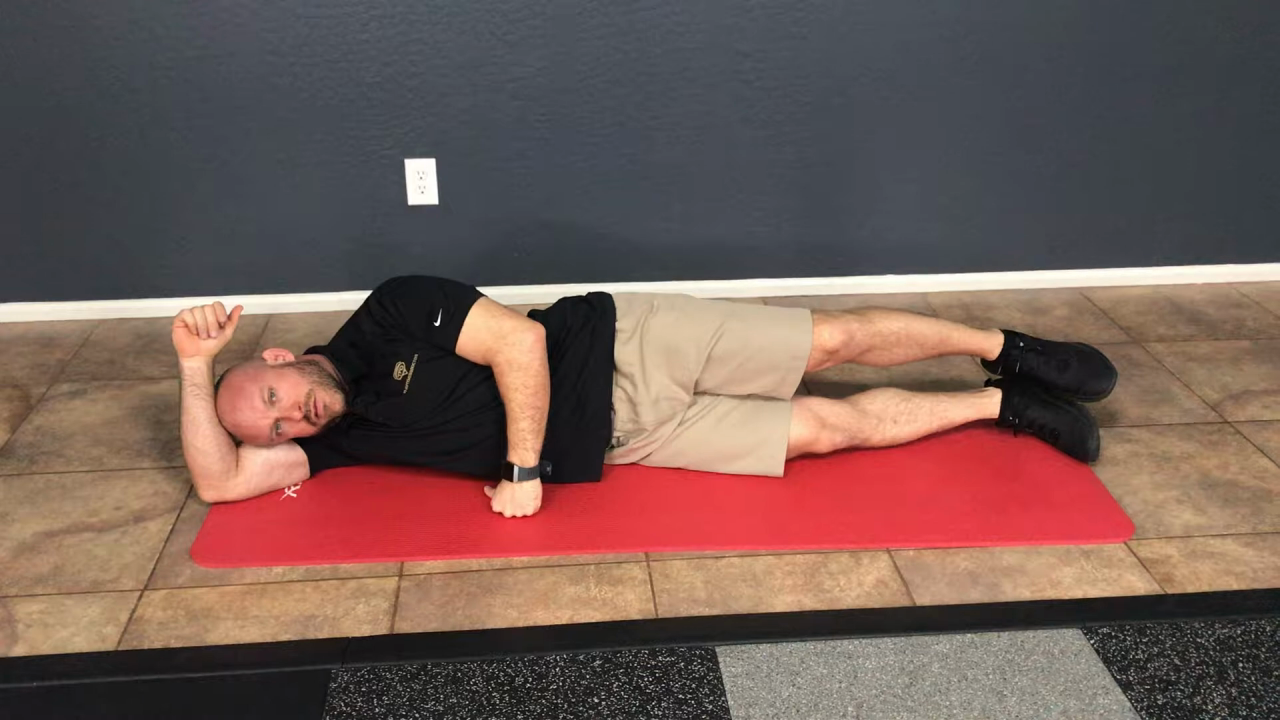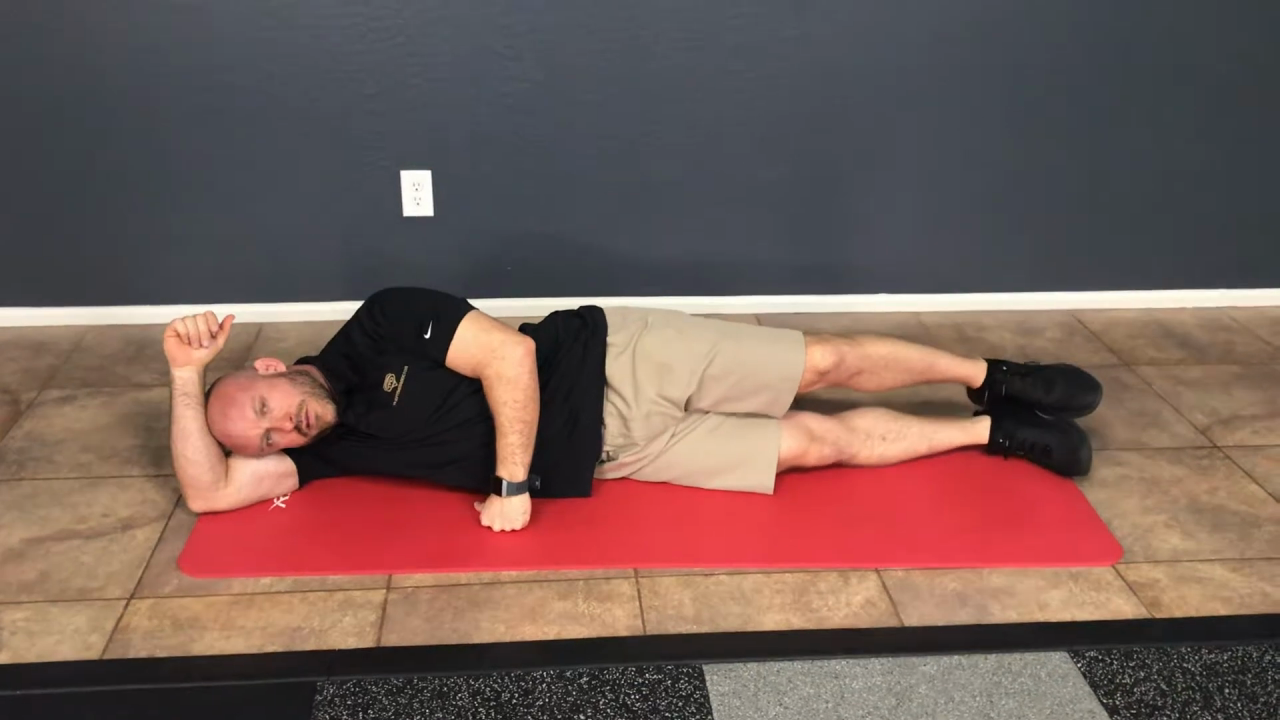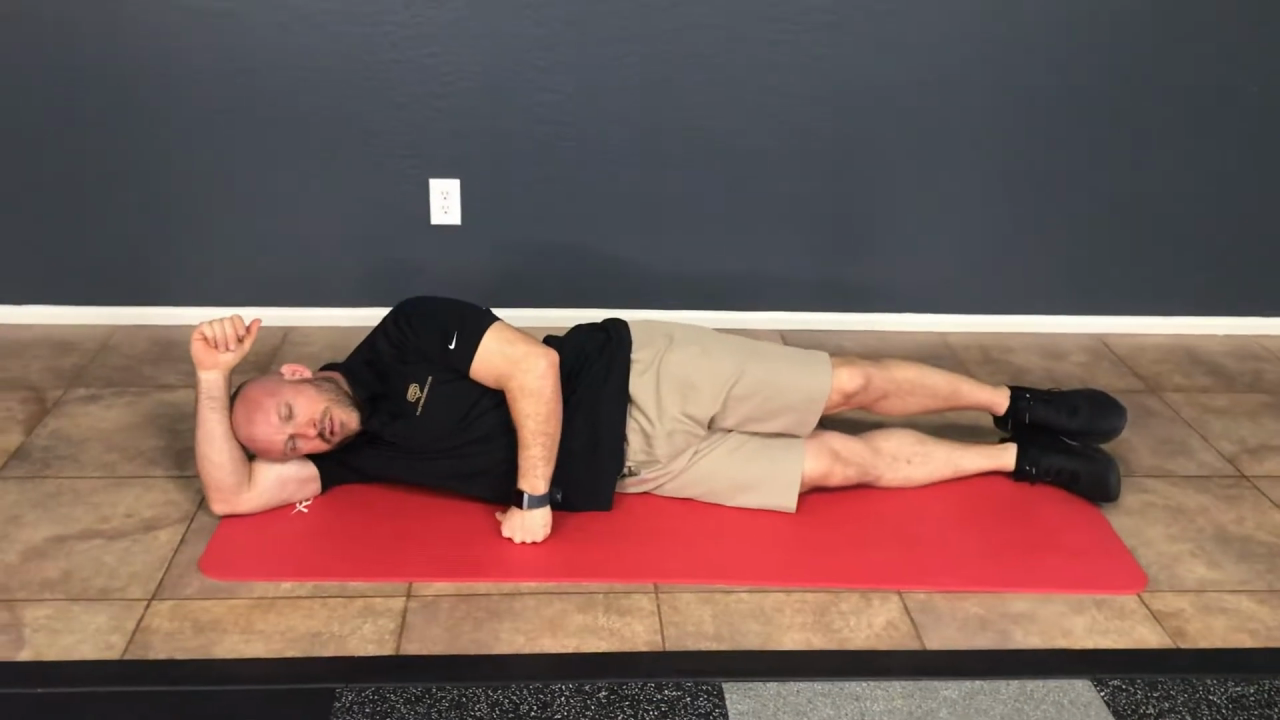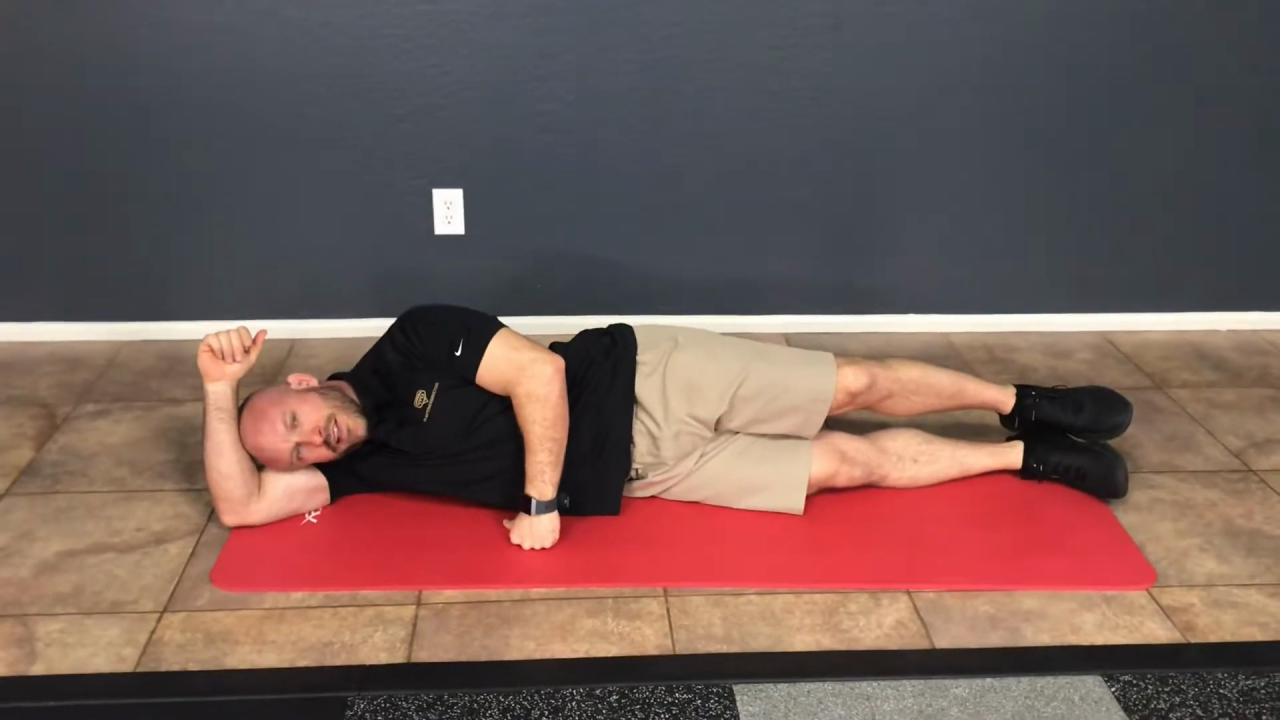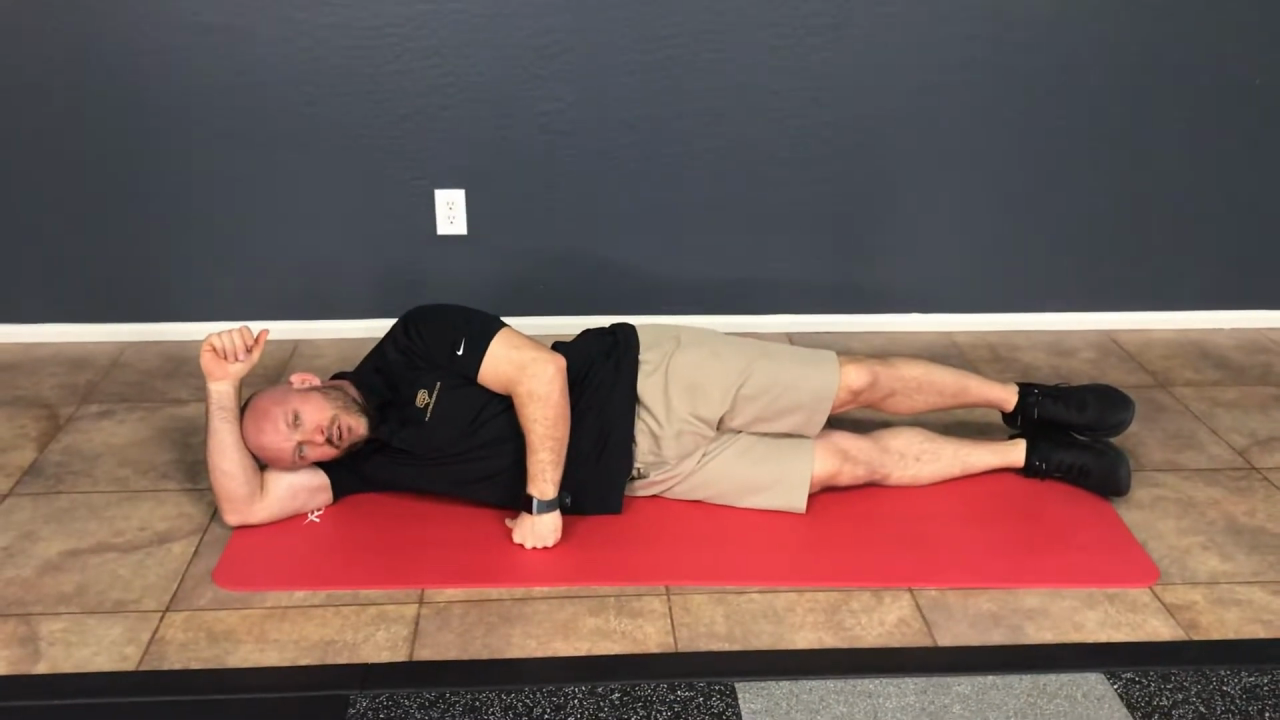
dt=0.7s
person 1, frame 1
left shoulder: (391, 314)
right shoulder: (338, 436)
left elbow: (519, 340)
right elbow: (218, 481)
left wrist: (523, 470)
right wrist: (194, 369)
left hip: (624, 344)
right hip: (615, 439)
left knee: (835, 339)
right knee: (828, 427)
left ankle: (1007, 353)
right ankle: (1002, 407)
person 1, frame 2
left shoulder: (382, 324)
right shoulder: (331, 446)
left elbow: (508, 354)
right elbow: (207, 490)
left wrist: (511, 486)
right wrist: (185, 378)
left hip: (615, 361)
right hip: (604, 454)
left knee: (827, 361)
right knee: (814, 442)
left ankle: (993, 380)
right ankle: (994, 430)
person 1, frame 3
left shoulder: (408, 333)
right shoulder: (353, 454)
left elbow: (532, 365)
right elbow: (230, 494)
left wrist: (532, 496)
right wrist: (210, 379)
left hip: (639, 374)
right hip: (628, 469)
left knee: (850, 386)
right knee: (841, 464)
left ankle: (1019, 406)
right ankle: (1018, 460)
person 1, frame 4
left shoulder: (415, 339)
right shoulder: (361, 462)
left elbow: (539, 371)
right elbow: (241, 504)
left wrist: (540, 502)
right wrist: (218, 391)
left hip: (646, 379)
right hip: (635, 470)
left knee: (857, 384)
right knee: (847, 464)
left ankle: (1022, 405)
right ankle: (1026, 458)
person 1, frame 5
left shoulder: (417, 341)
right shoulder: (363, 462)
left elbow: (541, 371)
right elbow: (244, 504)
left wrist: (542, 501)
right wrist: (221, 391)
left hip: (647, 378)
right hip: (639, 469)
left knee: (858, 383)
right knee: (849, 461)
left ankle: (1027, 404)
right ankle: (1030, 457)
